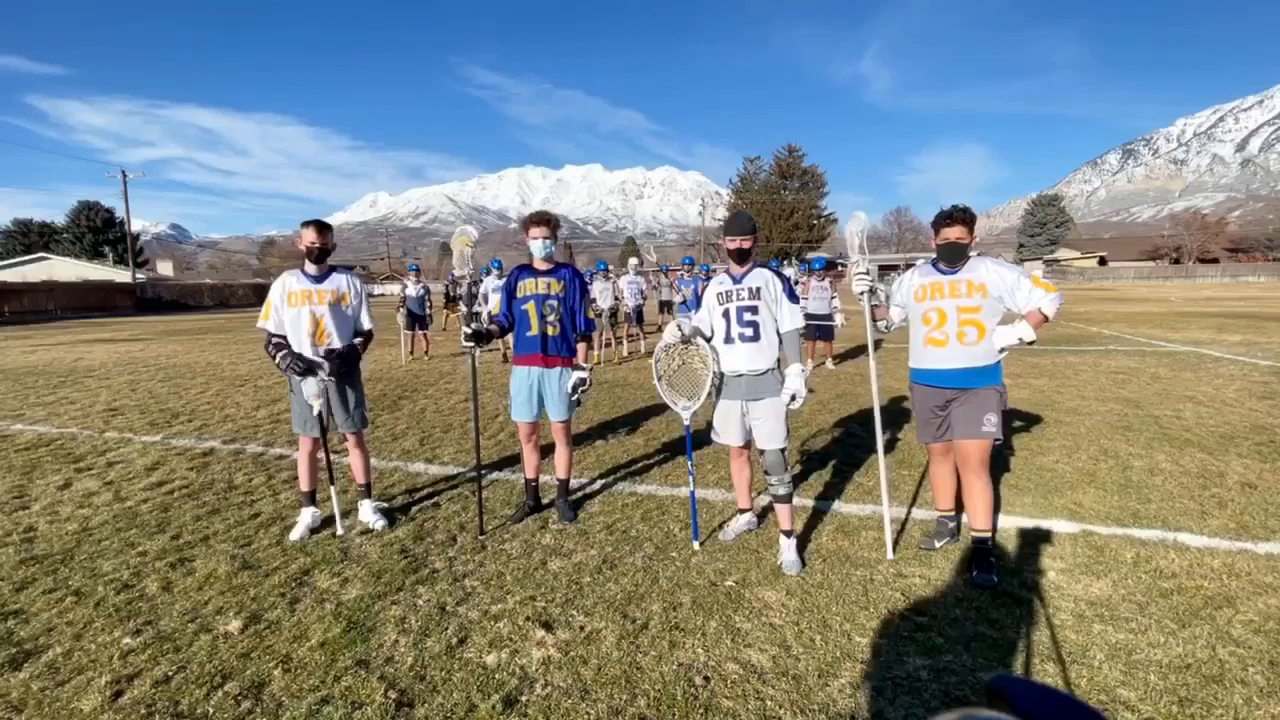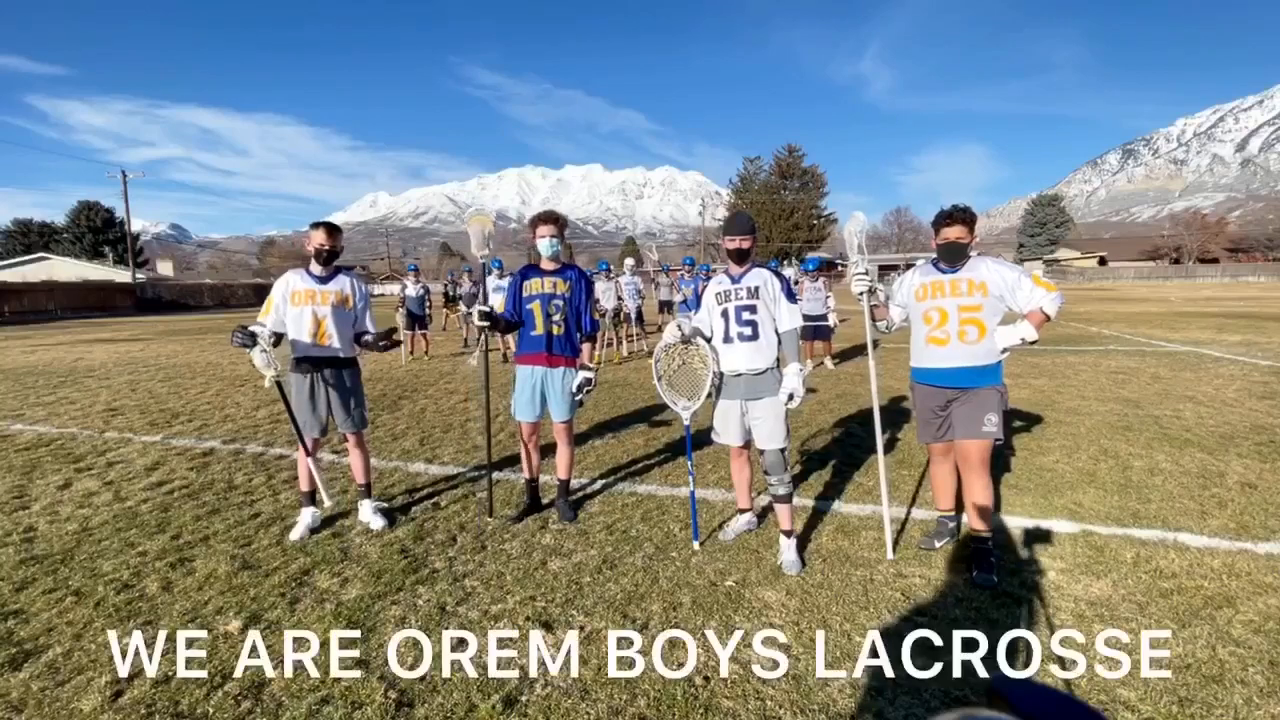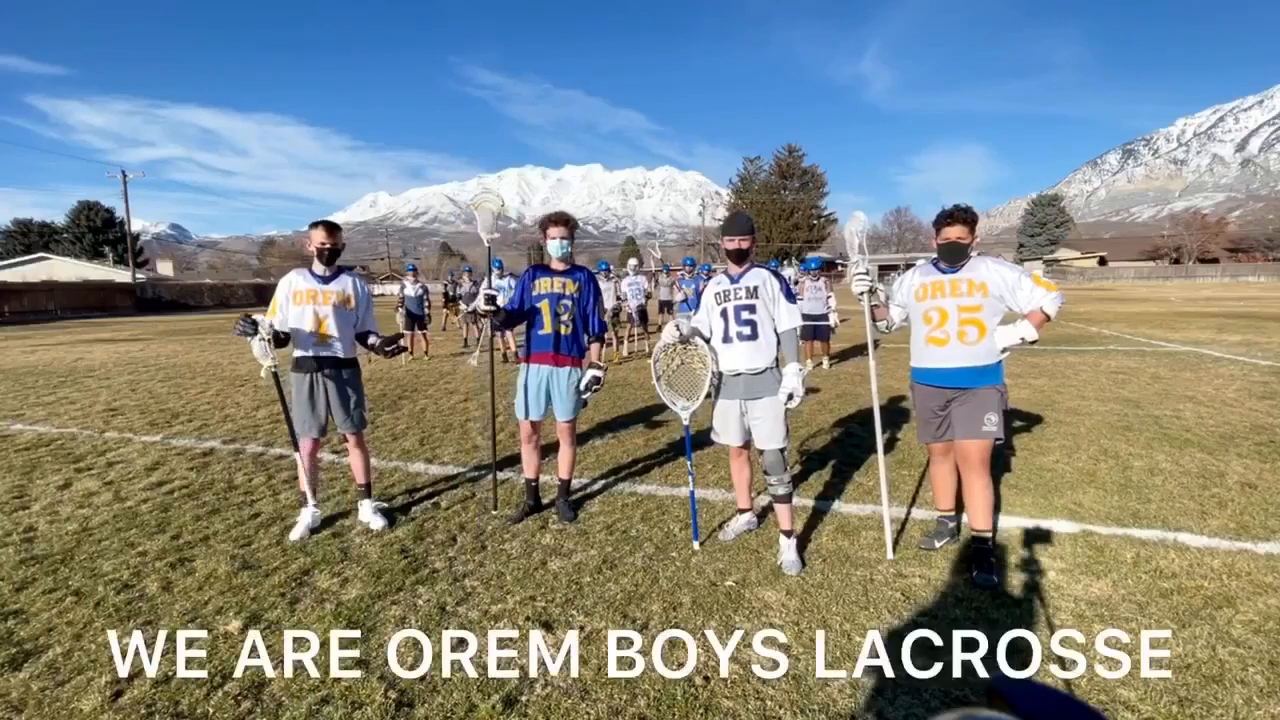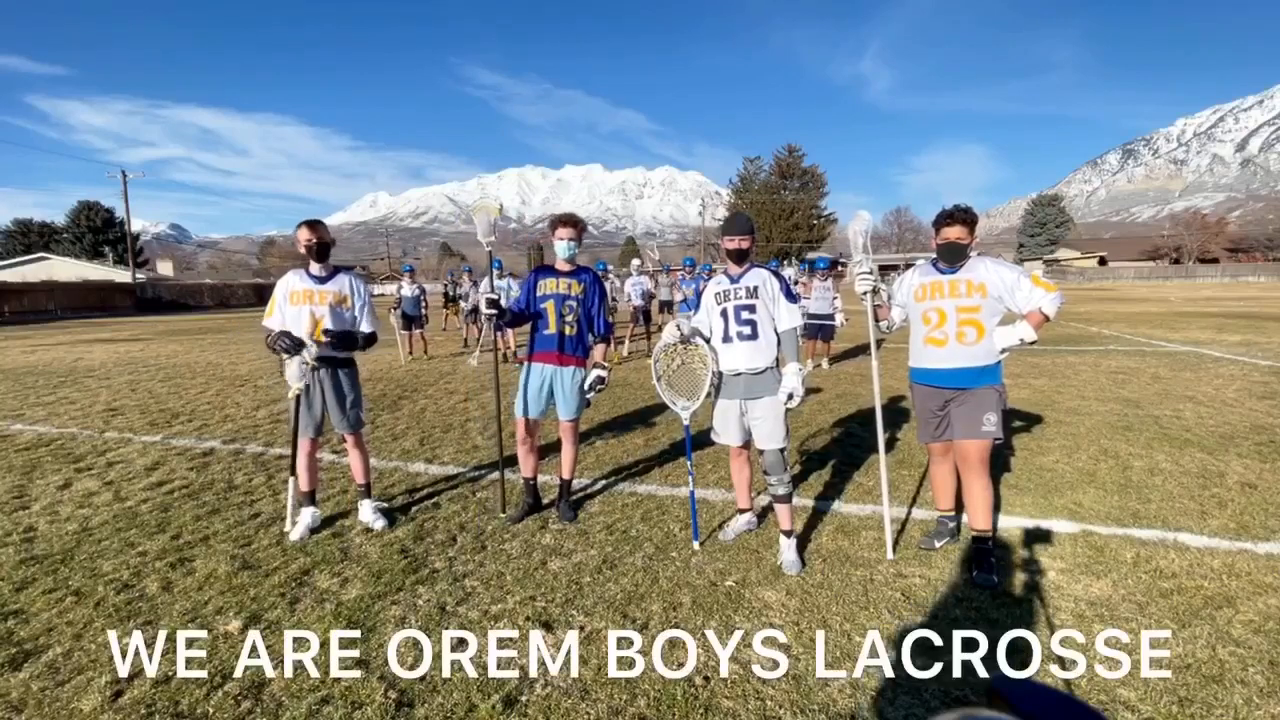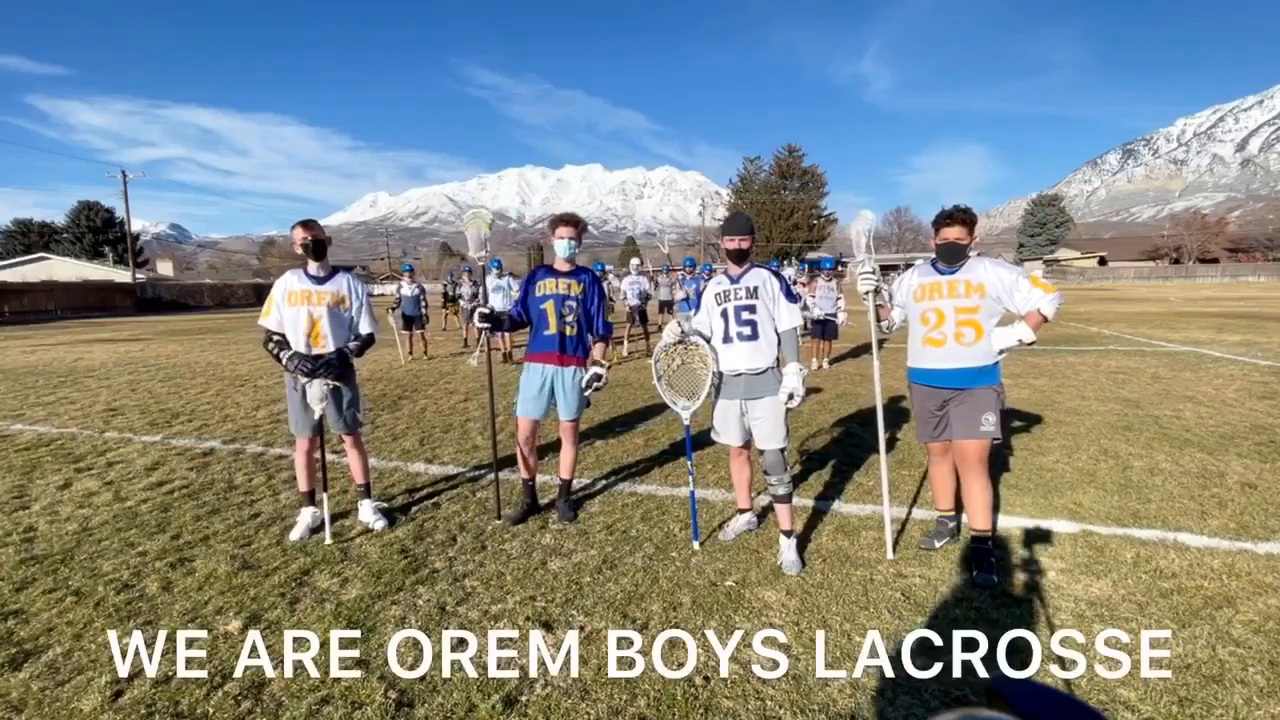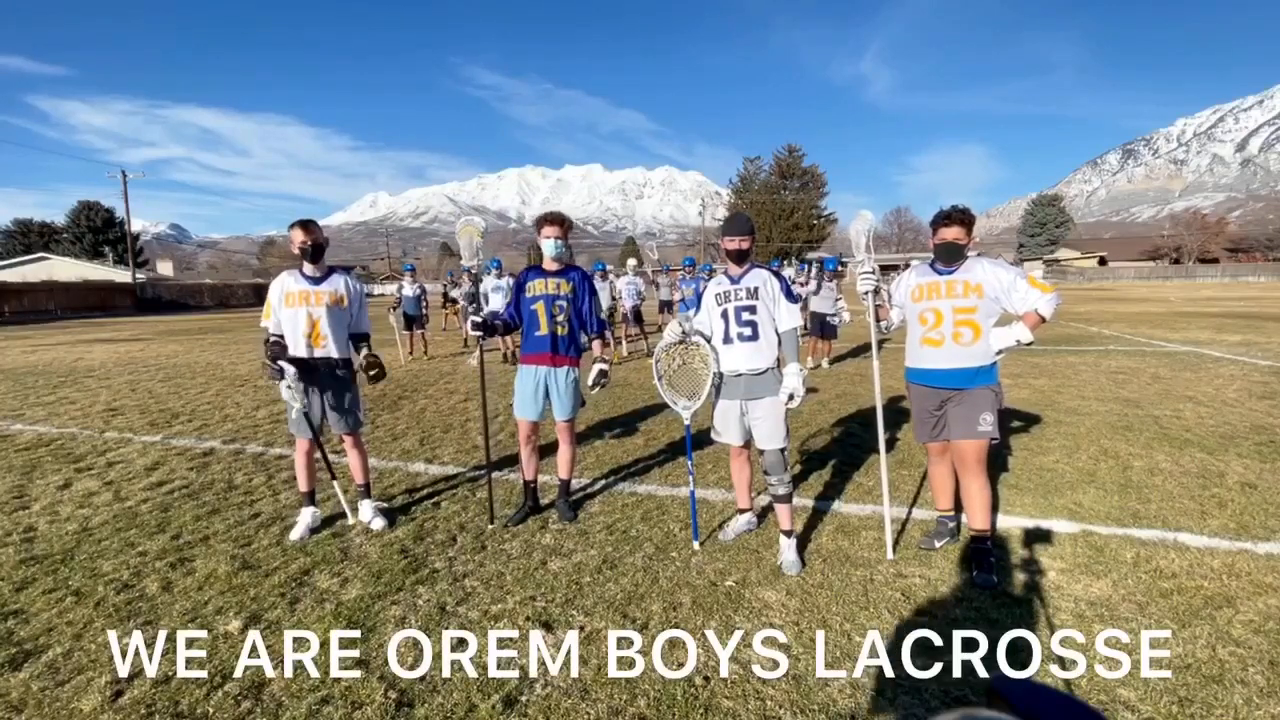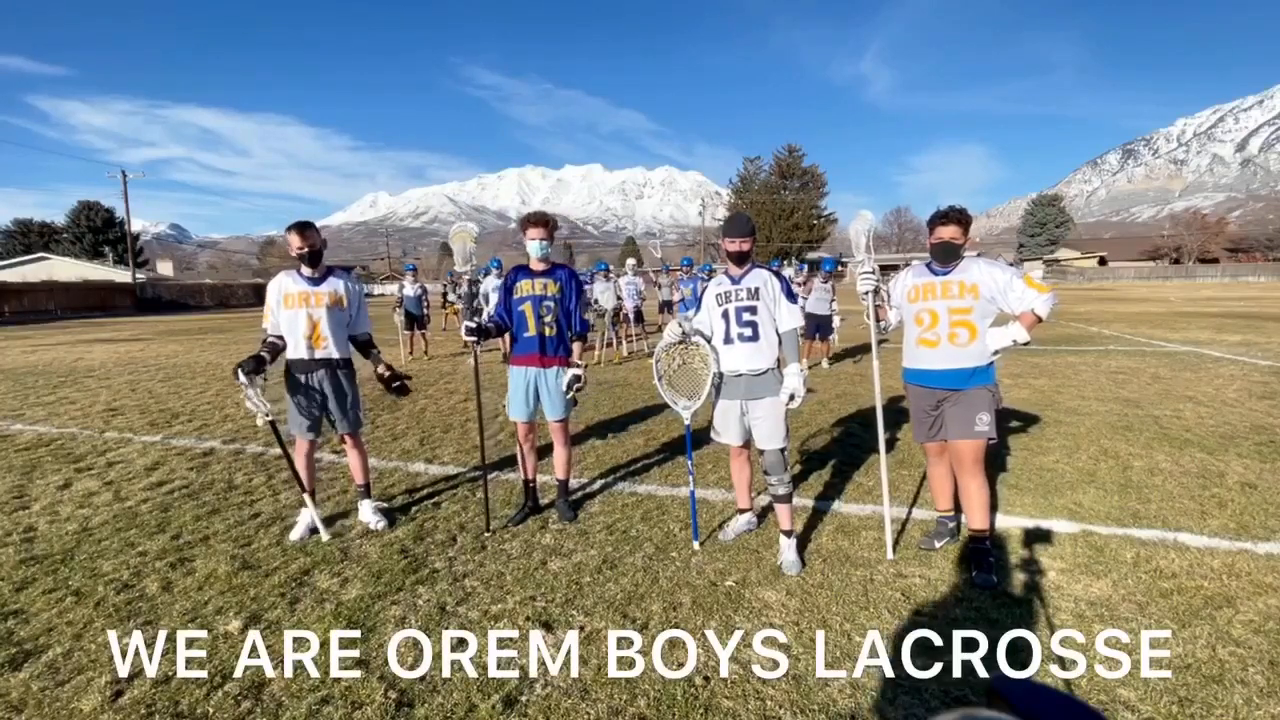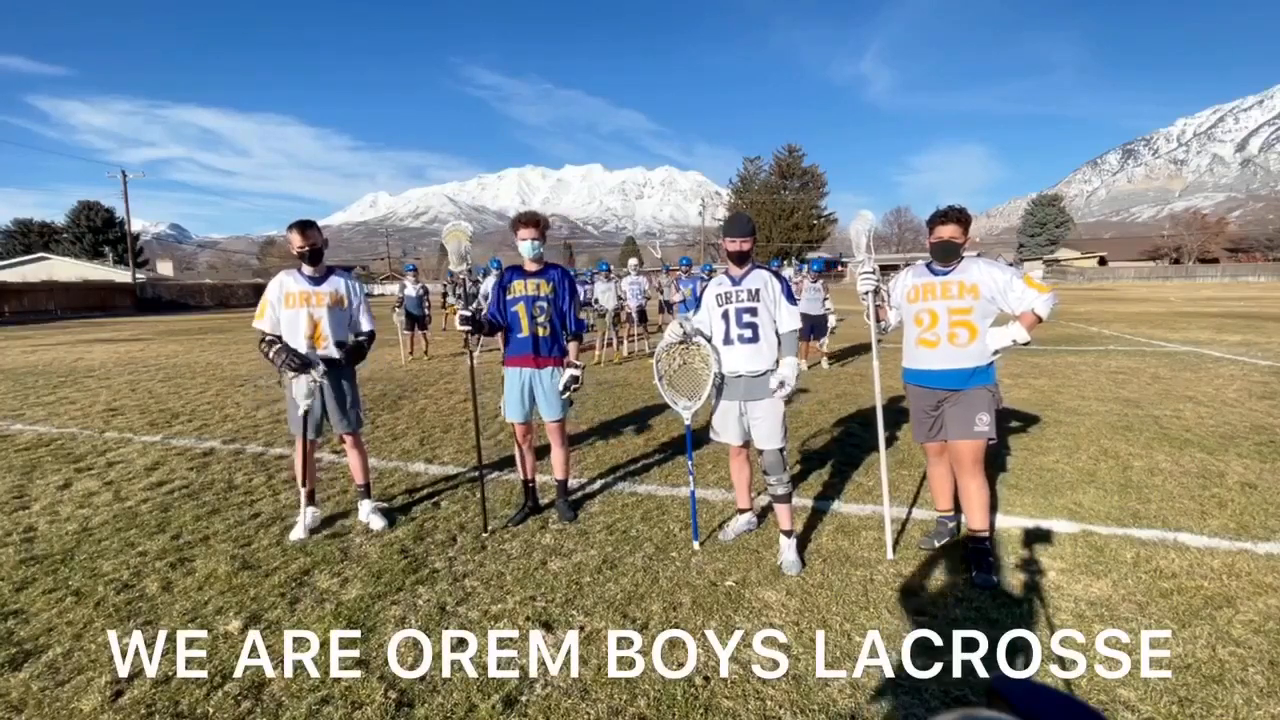
dt=0.4s
person 1, frame 1
left shoulder: (994, 272)
right shoulder: (913, 279)
left elbow: (1047, 296)
right elbow: (887, 319)
left wrist: (1016, 333)
right wrist: (870, 296)
left hip: (978, 383)
right hip: (928, 384)
left knee: (973, 462)
right knee: (939, 453)
left ankle: (983, 548)
right ankle: (947, 523)
person 1, frame 2
left shoulder: (995, 272)
right shoulder: (914, 279)
left elbow: (1048, 297)
right elbow: (887, 319)
left wrist: (1018, 333)
right wrist: (870, 297)
left hip: (979, 383)
right hip: (929, 383)
left knee: (975, 462)
right knee: (940, 453)
left ankle: (983, 547)
right ankle: (947, 523)
person 1, frame 3
left shoulder: (996, 273)
right shoulder: (914, 278)
left elbow: (1049, 296)
right elbow: (888, 319)
left wrist: (1018, 333)
right wrist: (871, 296)
left hip: (979, 383)
right hip: (929, 383)
left knee: (975, 462)
right knee: (940, 453)
left ankle: (983, 547)
right ankle: (947, 523)
person 1, frame 4
left shoulder: (995, 273)
right shoulder: (913, 278)
left elbow: (1048, 296)
right elbow: (888, 320)
left wrist: (1018, 334)
right wrist: (874, 295)
left hip: (978, 383)
right hip: (928, 383)
left knee: (974, 462)
right knee: (939, 453)
left ankle: (983, 547)
right ankle: (947, 523)
person 1, frame 5
left shoulder: (994, 273)
right shoulder: (913, 279)
left elbow: (1047, 297)
right elbow: (888, 320)
left wrist: (1017, 335)
right wrist: (875, 296)
left hip: (977, 383)
right hip: (926, 383)
left knee: (972, 462)
right knee: (939, 453)
left ankle: (983, 547)
right ankle: (946, 523)
person 1, frame 6
left shoulder: (992, 273)
right shoulder: (911, 279)
left elbow: (1045, 297)
right elbow: (887, 319)
left wrist: (1015, 335)
right wrist: (873, 295)
left hip: (974, 383)
right hip: (924, 383)
left knee: (971, 462)
right knee: (937, 453)
left ankle: (981, 547)
right ankle: (946, 523)
person 1, frame 7
left shoulder: (988, 274)
right shoulder: (908, 279)
left elbow: (1041, 297)
right elbow: (885, 319)
left wrist: (1011, 335)
right wrist: (871, 296)
left hip: (971, 383)
right hip: (922, 383)
left knee: (968, 462)
right knee: (936, 453)
left ankle: (981, 546)
right ankle: (947, 523)
person 1, frame 8
left shoulder: (988, 274)
right shoulder: (908, 279)
left elbow: (1041, 297)
right elbow: (885, 319)
left wrist: (1012, 334)
right wrist: (872, 296)
left hip: (972, 383)
right hip: (922, 383)
left knee: (969, 462)
right knee: (936, 454)
left ankle: (980, 545)
right ankle: (947, 523)
person 2, frame 1
left shoulder: (772, 280)
right shoulder: (714, 287)
left elbow: (789, 328)
right elbow: (705, 327)
left wrist: (795, 371)
right wrist: (684, 328)
left hip: (766, 382)
right hip: (729, 383)
left knee: (774, 459)
right knee: (737, 450)
left ankle: (787, 539)
right ankle: (745, 514)
person 2, frame 2
left shoulder: (771, 279)
right shoulder: (713, 287)
left elbow: (789, 328)
right elbow: (705, 329)
left wrist: (794, 371)
right wrist: (684, 329)
left hip: (766, 381)
right hip: (728, 383)
left knee: (774, 459)
right knee: (736, 451)
left ankle: (787, 539)
right ankle: (745, 514)
person 2, frame 3
left shoulder: (770, 280)
right shoulder: (712, 288)
left elbow: (787, 328)
right elbow: (704, 329)
left wrist: (793, 370)
right wrist: (682, 329)
left hip: (765, 381)
right hip: (727, 383)
left knee: (774, 458)
right knee: (737, 450)
left ankle: (787, 539)
right ankle: (745, 514)
person 2, frame 4
left shoulder: (770, 279)
right shoulder: (712, 287)
left elbow: (787, 327)
right elbow: (704, 329)
left wrist: (793, 369)
right wrist: (683, 328)
left hip: (765, 381)
right hip: (727, 383)
left knee: (774, 458)
right knee: (737, 450)
left ankle: (787, 539)
right ankle: (745, 514)
person 2, frame 5
left shoulder: (770, 279)
right shoulder: (712, 288)
left elbow: (787, 328)
right elbow: (704, 331)
left wrist: (793, 370)
right wrist: (683, 329)
left hip: (765, 381)
right hip: (727, 383)
left knee: (774, 458)
right knee: (736, 450)
left ankle: (787, 539)
right ankle: (745, 514)
person 2, frame 6
left shoulder: (770, 279)
right shoulder: (712, 288)
left elbow: (788, 327)
right elbow: (704, 331)
left wrist: (793, 370)
right wrist: (684, 329)
left hip: (765, 381)
right hip: (728, 383)
left knee: (774, 459)
right knee: (737, 450)
left ankle: (788, 539)
right ankle: (745, 514)
person 2, frame 7
left shoulder: (771, 280)
right shoulder: (713, 288)
left elbow: (788, 328)
right elbow: (704, 330)
left wrist: (794, 370)
right wrist: (683, 328)
left hip: (765, 381)
right hip: (727, 383)
left knee: (774, 458)
right knee: (736, 450)
left ankle: (787, 539)
right ankle: (745, 514)
person 2, frame 8
left shoulder: (771, 280)
right shoulder: (713, 287)
left elbow: (792, 326)
right elbow: (704, 328)
left wrist: (789, 362)
right wrist: (683, 327)
left hip: (764, 382)
right hip: (727, 383)
left knee: (773, 458)
right knee: (737, 450)
left ankle: (788, 539)
right ankle: (746, 514)
person 3, frame 1
left shoulder: (349, 282)
right shoulder: (285, 284)
left elbow: (365, 330)
right elbow: (273, 335)
left wrist: (353, 348)
right wrist: (282, 357)
left hip: (344, 370)
right hip: (304, 372)
left knee: (355, 438)
right knee: (308, 443)
left ankle: (367, 504)
right ankle: (309, 511)
person 3, frame 2
left shoulder: (353, 284)
right shoulder: (288, 282)
left elbow: (360, 334)
right elbow: (273, 332)
left wrist: (376, 341)
right wrist: (252, 337)
left hip: (344, 369)
right hip: (305, 371)
left knee: (355, 438)
right knee: (308, 442)
left ankle: (366, 504)
right ankle: (308, 511)
person 3, frame 3
left shoulder: (355, 284)
right shoulder: (291, 282)
left elbow: (364, 332)
right elbow: (281, 335)
left wrist: (381, 345)
right wrist: (258, 330)
left hip: (344, 369)
right hip: (306, 370)
left knee: (355, 437)
right knee: (308, 443)
left ankle: (366, 504)
right ankle: (309, 511)
person 3, frame 4
left shoulder: (353, 283)
right shoulder: (288, 283)
left elbow: (370, 335)
right elbow: (272, 336)
left wrist: (349, 339)
right wrist: (281, 341)
left hip: (341, 369)
right hip: (303, 370)
left knee: (353, 437)
right knee: (306, 442)
left ankle: (366, 504)
right ankle: (308, 511)
person 3, frame 5
left shoulder: (350, 284)
right shoulder: (286, 283)
left elbow: (366, 335)
right elbow: (271, 337)
left wrist: (342, 356)
right wrist: (289, 358)
left hip: (338, 373)
right hip: (300, 375)
left knee: (351, 437)
right knee: (304, 442)
left ankle: (366, 504)
right ankle: (308, 511)
person 3, frame 6
left shoulder: (347, 284)
right shoulder: (282, 284)
left elbow: (359, 333)
right elbow: (275, 335)
left wrist: (368, 359)
right wrist: (274, 358)
left hip: (339, 371)
right hip: (300, 373)
left knee: (351, 437)
right knee: (304, 442)
left ankle: (366, 503)
right ankle: (308, 511)
person 3, frame 7
left shoulder: (346, 284)
right shoulder: (280, 285)
left elbow: (360, 335)
right elbow: (276, 336)
left wrist: (381, 367)
right wrist: (259, 360)
left hip: (338, 370)
right hip: (300, 374)
left knee: (351, 438)
right knee: (304, 443)
left ankle: (366, 504)
right ankle: (308, 511)
person 3, frame 8
left shoulder: (347, 283)
right shoulder: (281, 284)
left elbow: (367, 331)
right elbow: (267, 337)
left wrist: (357, 347)
right wrist: (279, 353)
left hip: (339, 372)
right hip: (300, 374)
left knee: (352, 438)
right knee: (304, 443)
left ankle: (366, 504)
right ankle: (309, 511)
person 4, frame 1
left shoulder: (570, 276)
right shoulder: (517, 277)
left elbow: (583, 327)
right elbow: (505, 321)
left wrist: (582, 367)
right wrist: (484, 333)
left hip: (560, 365)
right hip: (524, 365)
left knee: (561, 432)
right knee: (527, 434)
left ankle: (562, 497)
right ankle: (532, 498)
person 4, frame 2
left shoulder: (575, 276)
right shoulder: (523, 276)
left elbow: (588, 327)
right elbow: (511, 320)
left wrist: (587, 367)
right wrist: (492, 320)
left hip: (563, 365)
right hip: (528, 364)
left knee: (563, 432)
right knee: (527, 433)
left ankle: (563, 497)
right ankle: (531, 498)
person 4, frame 3
left shoulder: (584, 278)
right shoulder: (532, 275)
left elbow: (595, 327)
right elbow: (514, 314)
left wrist: (595, 366)
right wrist: (495, 311)
left hip: (570, 365)
right hip: (534, 363)
left knee: (566, 432)
right knee: (528, 432)
left ankle: (563, 497)
right ankle: (532, 498)
person 4, frame 4
left shoulder: (589, 279)
right shoulder: (537, 276)
left elbow: (601, 328)
right elbow: (520, 314)
left wrist: (600, 366)
right wrist: (501, 312)
left hip: (573, 365)
right hip: (537, 363)
left knee: (569, 432)
right knee: (524, 432)
left ankle: (564, 497)
right ankle: (531, 497)
person 4, frame 5
left shoulder: (588, 279)
right shoulder: (536, 276)
left elbow: (600, 328)
right elbow: (520, 317)
left wrist: (598, 364)
right wrist: (496, 321)
left hip: (573, 365)
right hip: (537, 363)
left knee: (569, 432)
right knee: (525, 434)
left ankle: (564, 497)
right ankle: (529, 499)
person 4, frame 6
left shoulder: (578, 277)
right shoulder: (526, 277)
left elbow: (593, 323)
right elbow: (512, 319)
left wrist: (600, 360)
right wrist: (489, 327)
left hip: (565, 364)
right hip: (530, 364)
left knee: (565, 432)
right knee: (526, 434)
left ankle: (564, 497)
right ankle: (530, 499)
person 4, frame 7
left shoulder: (566, 276)
right shoulder: (514, 277)
left elbow: (579, 326)
right elbow: (502, 321)
left wrist: (577, 364)
right wrist: (483, 330)
left hip: (556, 365)
right hip: (521, 365)
left knee: (560, 432)
right knee: (524, 434)
left ankle: (562, 497)
right ankle: (530, 499)
person 4, frame 8
left shoulder: (559, 276)
right shoulder: (507, 277)
left elbow: (573, 325)
right elbow: (496, 321)
left wrist: (574, 364)
right wrist: (476, 324)
left hip: (551, 365)
right hip: (516, 366)
left knee: (556, 432)
right knee: (522, 435)
left ankle: (562, 497)
right ankle: (530, 499)
